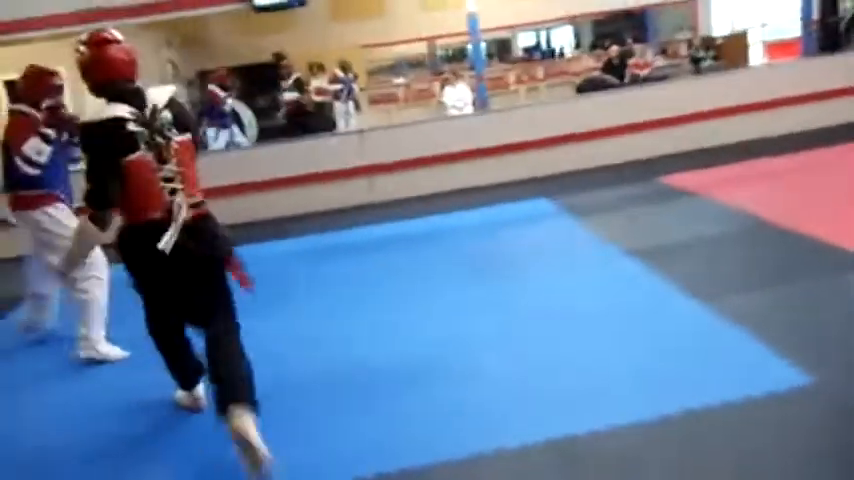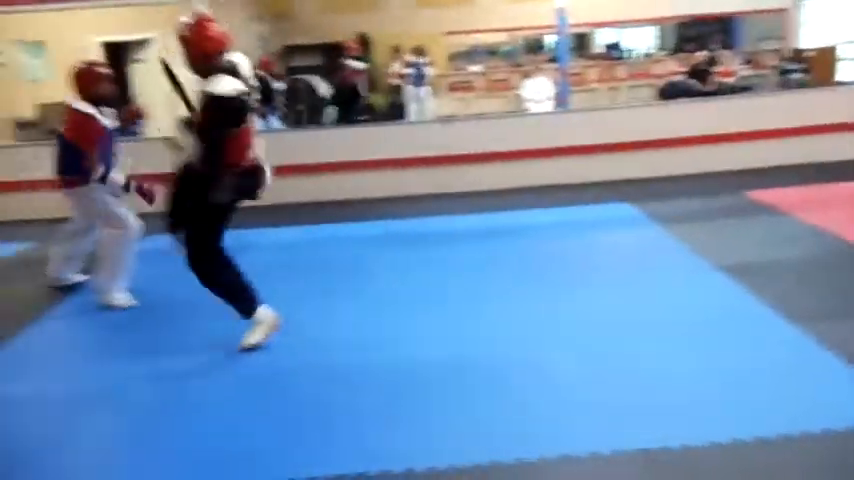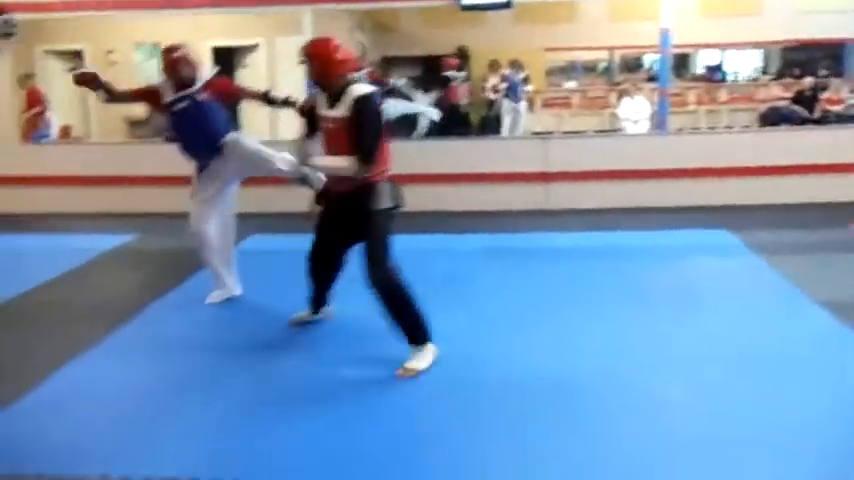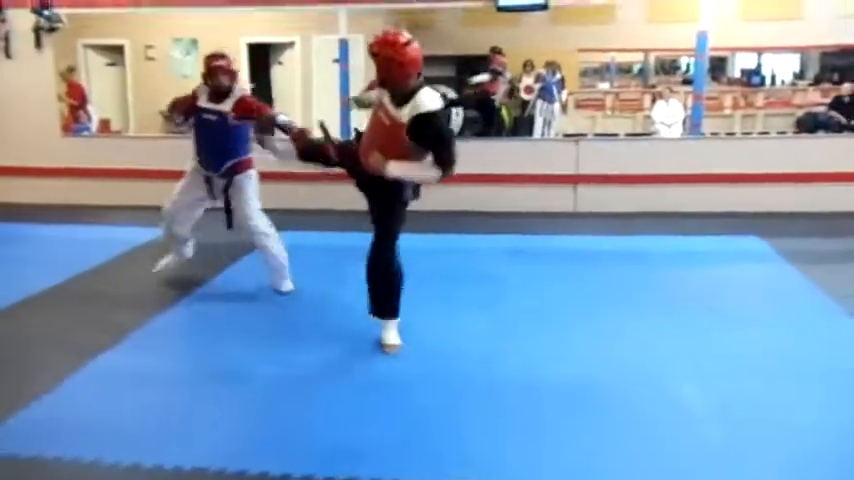
dt=0.5s
person 1, frame 1
left shoulder: (101, 130)
right shoulder: (170, 104)
left elbow: (100, 209)
left wrist: (72, 260)
left hip: (146, 242)
right hip: (197, 231)
left knee: (162, 318)
right knee: (221, 324)
left ankle: (191, 389)
right ankle: (240, 412)
person 1, frame 2
left shoulder: (221, 94)
right shoulder: (235, 62)
left elbow: (209, 155)
left hip: (218, 178)
right hip: (215, 170)
left knee: (203, 251)
left ankle: (259, 315)
person 1, frame 3
left shoulder: (363, 102)
right shoulder: (323, 99)
left elbow: (364, 163)
right elbow: (311, 130)
left wrist: (315, 161)
left hip: (371, 195)
right hip: (339, 193)
left knee: (379, 270)
right knee: (322, 257)
left ankle: (423, 345)
right ankle: (317, 308)
person 1, frame 4
left shoulder: (428, 112)
right shoulder: (392, 86)
left elbow: (444, 169)
left wrist: (388, 168)
right wrist: (362, 98)
left hip: (393, 184)
right hip: (361, 155)
left knee: (383, 254)
right knee: (325, 151)
left ankle: (389, 324)
right ankle: (300, 142)
person 2, frame 1
left shoulder: (43, 120)
left elbow: (72, 157)
right elbow: (28, 164)
left wrist: (70, 132)
right wrist: (48, 130)
left hip: (46, 205)
right hip: (42, 208)
left knee: (46, 264)
right knee: (91, 265)
left ankle: (35, 320)
right ankle: (92, 343)
person 2, frame 2
left shoulder: (97, 109)
right shoulder: (83, 119)
right elbow: (94, 169)
left wrist: (130, 116)
right wrist: (134, 186)
left hip: (84, 183)
right hip: (82, 184)
left knee: (84, 227)
right knee: (127, 227)
left ankle: (60, 272)
right ankle: (112, 291)
person 2, frame 3
left shoulder: (213, 84)
right shoulder: (162, 93)
left elbow: (250, 94)
right elbow: (120, 96)
left wrist: (284, 102)
right wrist: (96, 83)
left hip: (232, 151)
right hip: (209, 167)
left knee: (257, 157)
right knee: (205, 225)
left ankle: (306, 173)
right ankle: (226, 285)
person 2, frame 4
left shoulder: (243, 101)
right shoulder: (198, 96)
left elbow: (271, 116)
right elbow: (178, 115)
left wrist: (287, 125)
right wrist: (176, 108)
left hip: (237, 174)
right hip: (203, 171)
left knee: (254, 223)
right knee: (173, 212)
left ankle: (282, 274)
right ankle: (178, 254)
